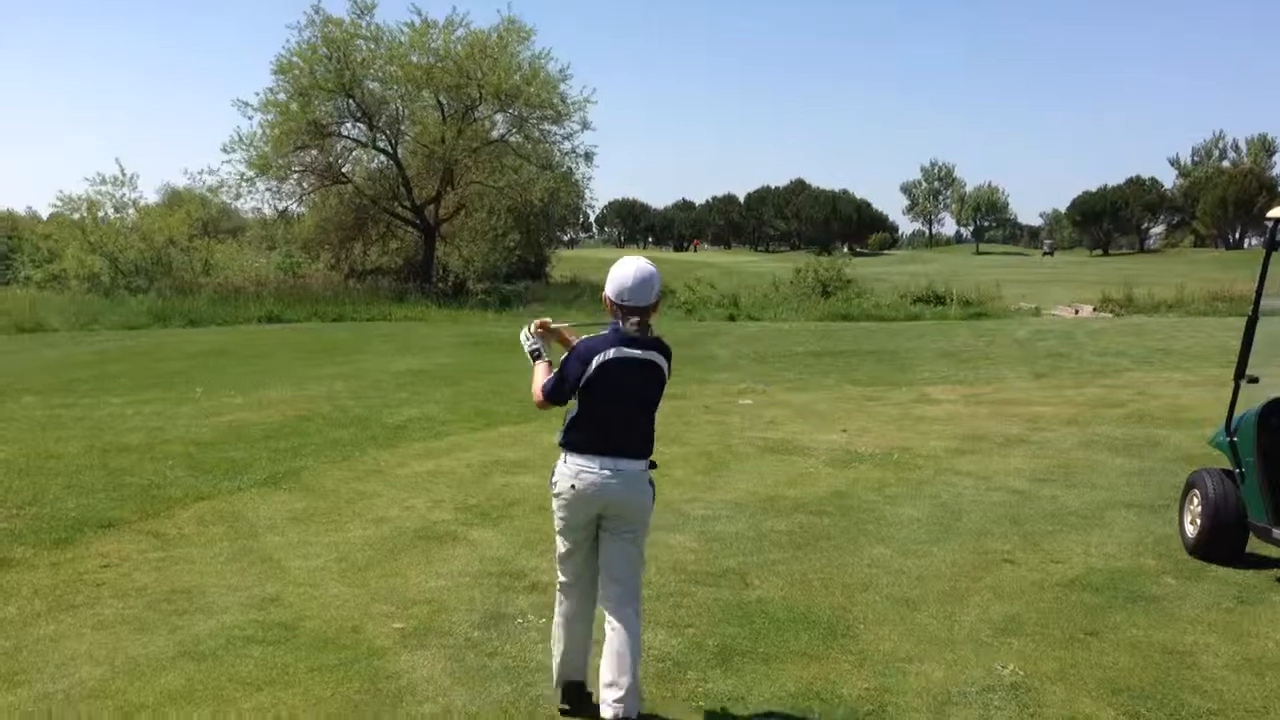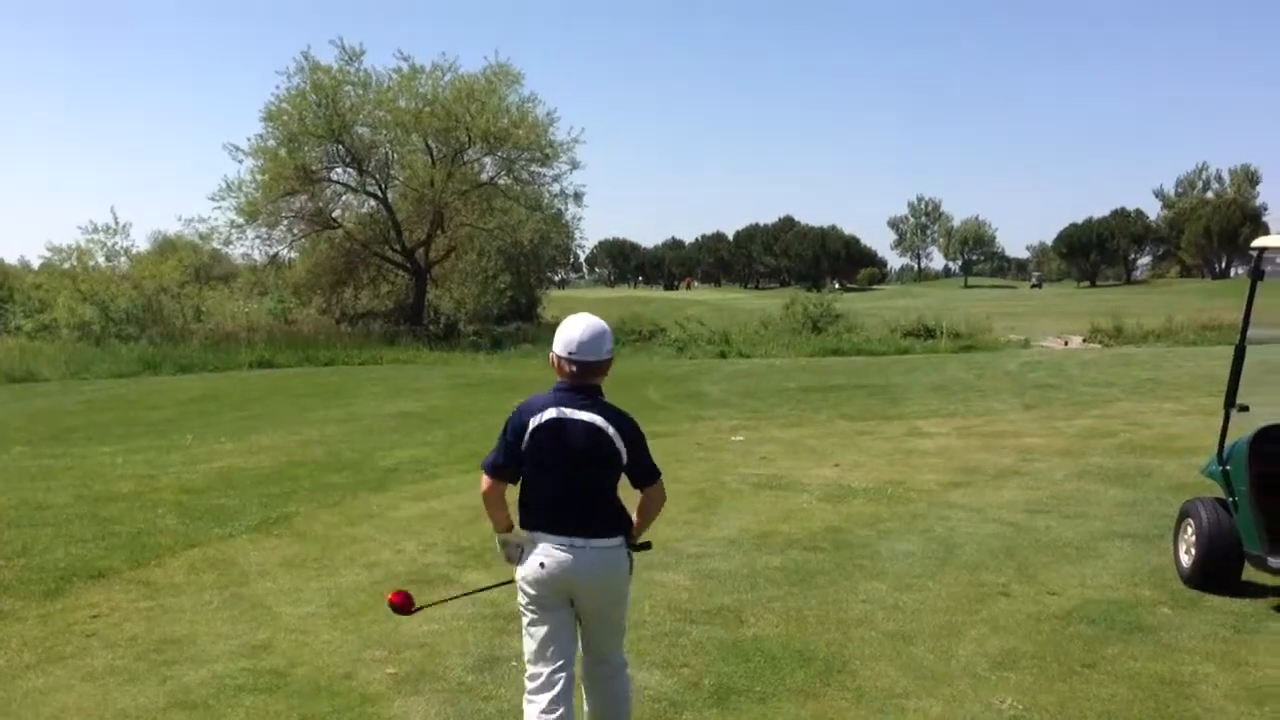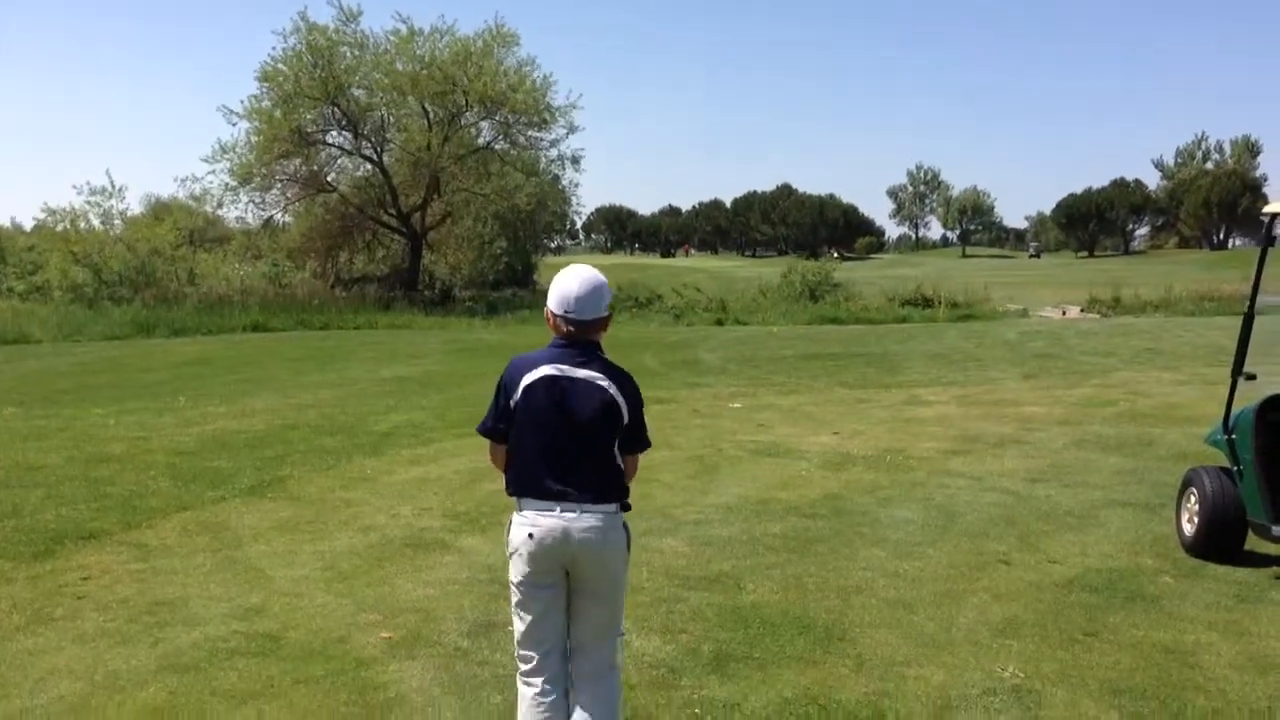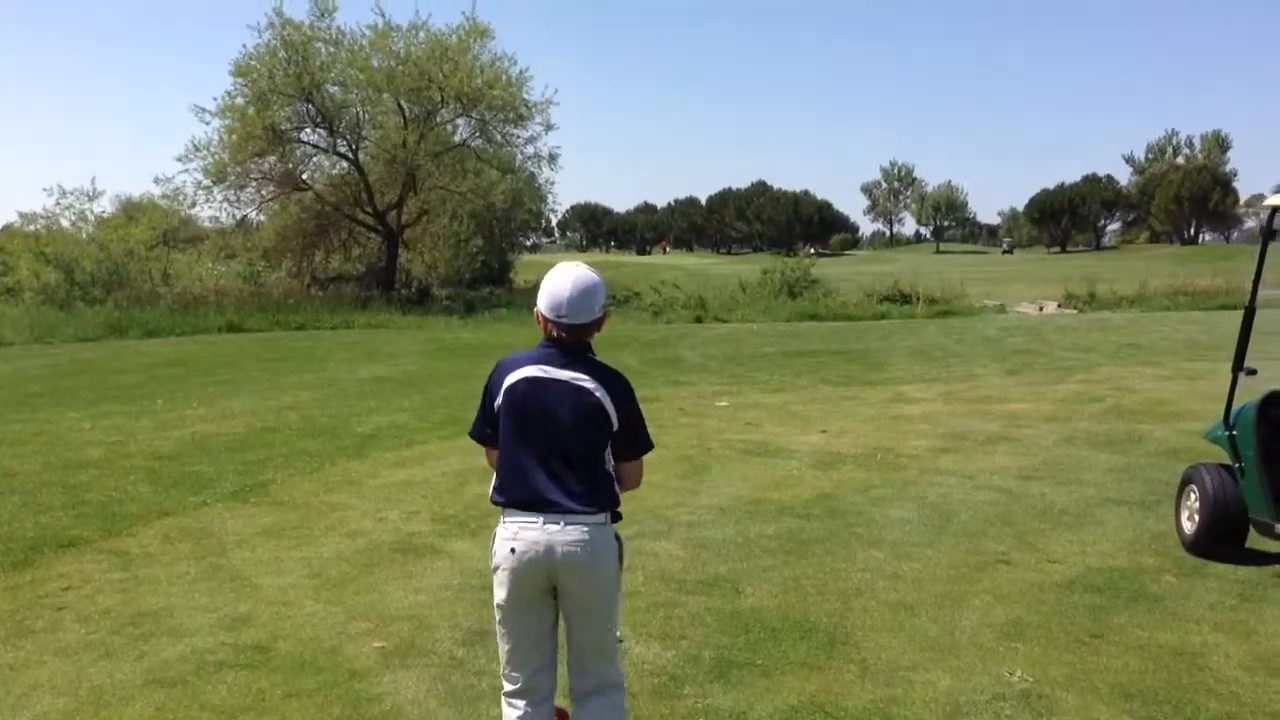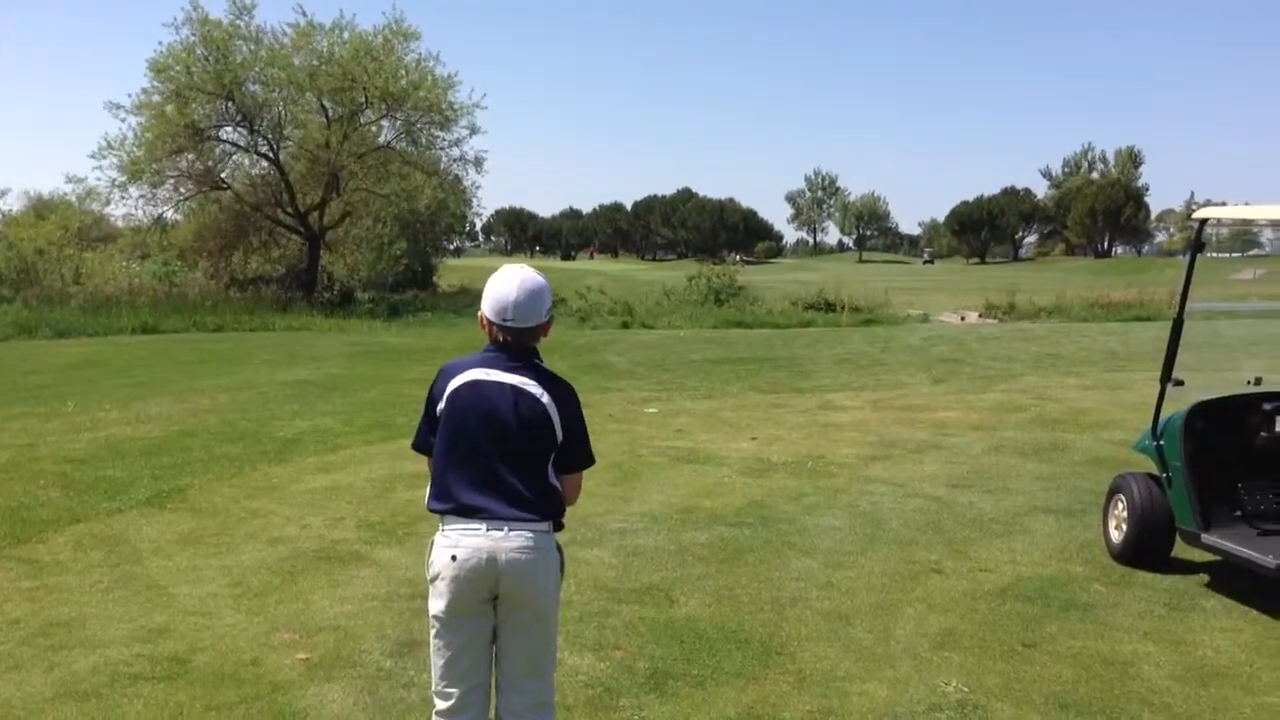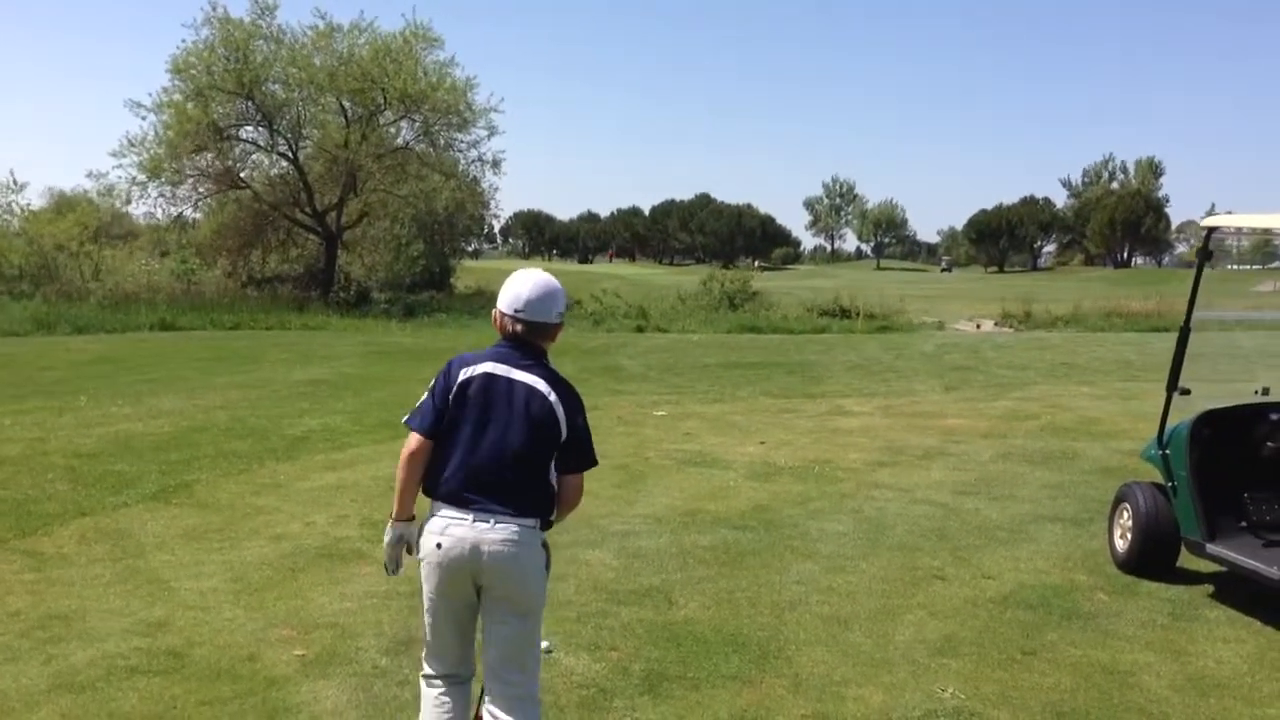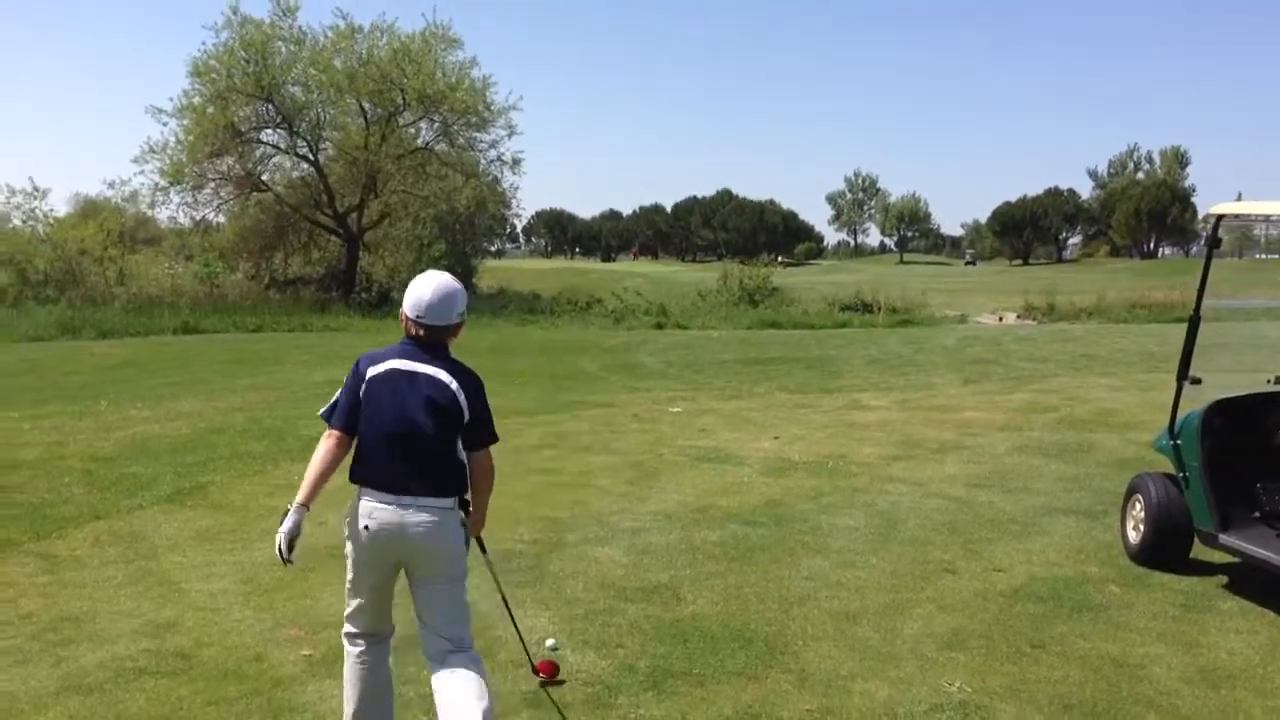
dt=0.5s
person 1, frame 1
left shoulder: (590, 351)
right shoulder: (661, 356)
left elbow: (543, 399)
left wrist: (538, 355)
right wrist: (562, 337)
left hip: (579, 475)
right hip: (632, 482)
left knee: (573, 586)
right knee: (621, 597)
person 1, frame 2
left shoulder: (528, 415)
right shoulder: (620, 424)
left elbow: (490, 488)
right elbow: (654, 496)
left wrist: (506, 534)
right wrist: (631, 533)
left hip: (543, 557)
right hip: (606, 558)
left knee: (546, 682)
right knee: (607, 665)
person 1, frame 3
left shoulder: (520, 372)
right shoulder: (619, 384)
left elbow: (499, 457)
right elbow: (628, 469)
left hip: (534, 524)
right hip: (600, 527)
left knee: (537, 662)
right knee: (597, 664)
person 1, frame 4
left shoulder: (506, 374)
right shoulder: (611, 385)
left elbow: (494, 458)
right elbow: (631, 478)
left hip: (518, 536)
right hip: (589, 539)
right knee: (598, 682)
person 1, frame 5
left shoulder: (451, 378)
right shoulder: (557, 393)
left elbow: (434, 465)
right elbow: (569, 492)
left hip: (459, 545)
right hip: (531, 549)
person 1, frame 6
left shoulder: (459, 371)
right shoulder: (562, 395)
left elbow: (414, 451)
right elbow: (571, 492)
left wrist: (401, 520)
left hip: (448, 533)
right hip: (517, 543)
left knee: (444, 675)
person 1, frame 7
left shoulder: (367, 369)
right shoulder: (463, 383)
left elbow: (335, 444)
right elbow: (480, 465)
left wrist: (299, 509)
right wrist: (477, 514)
left hip: (374, 515)
right hip: (438, 520)
left knee: (366, 633)
right knee: (452, 647)
